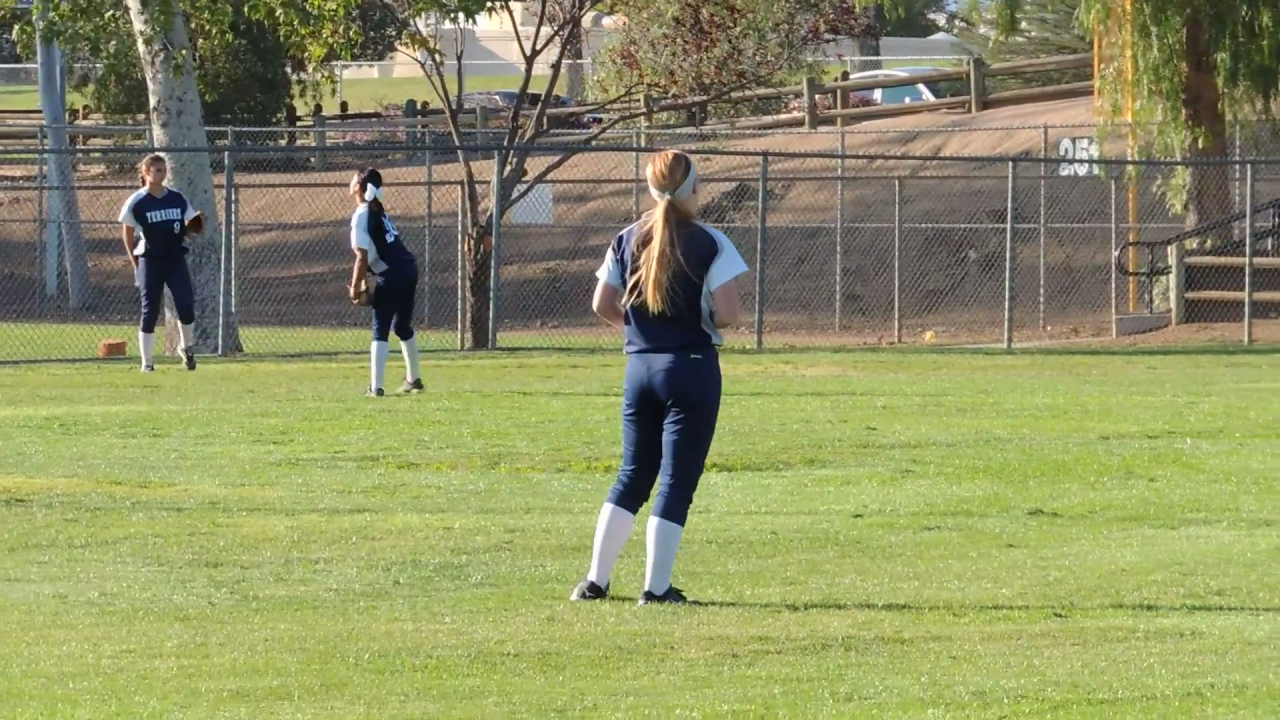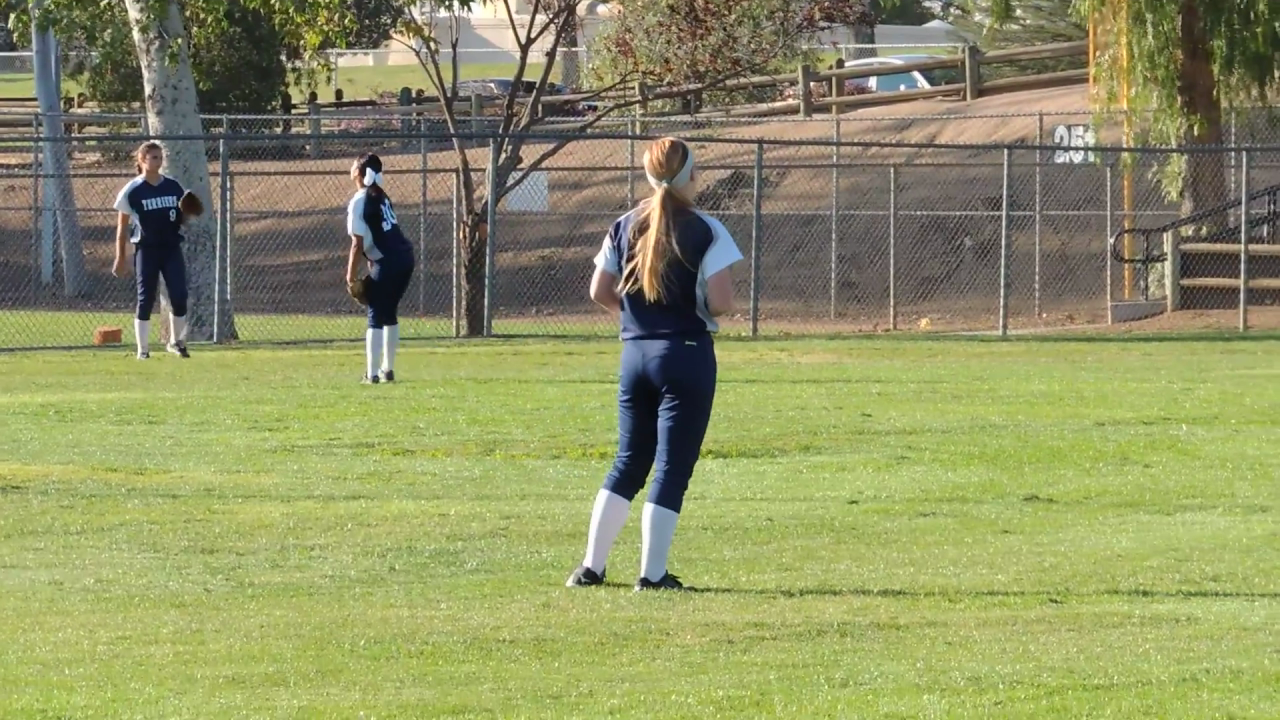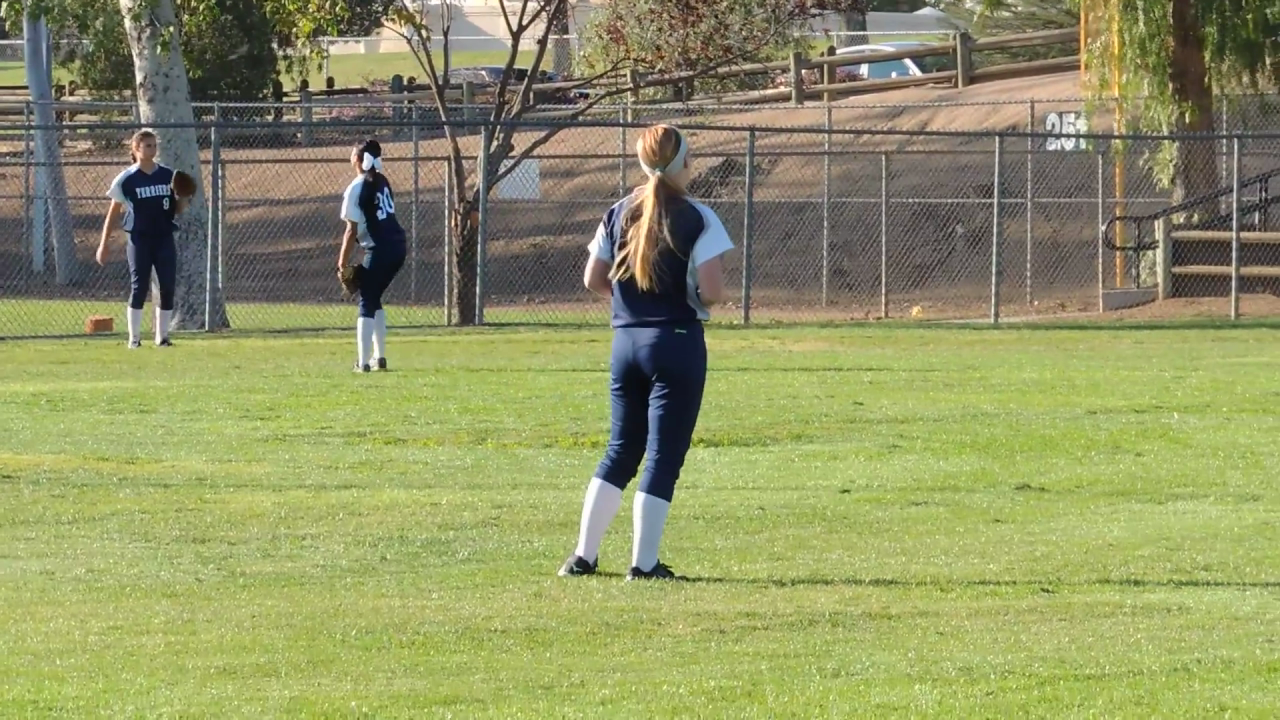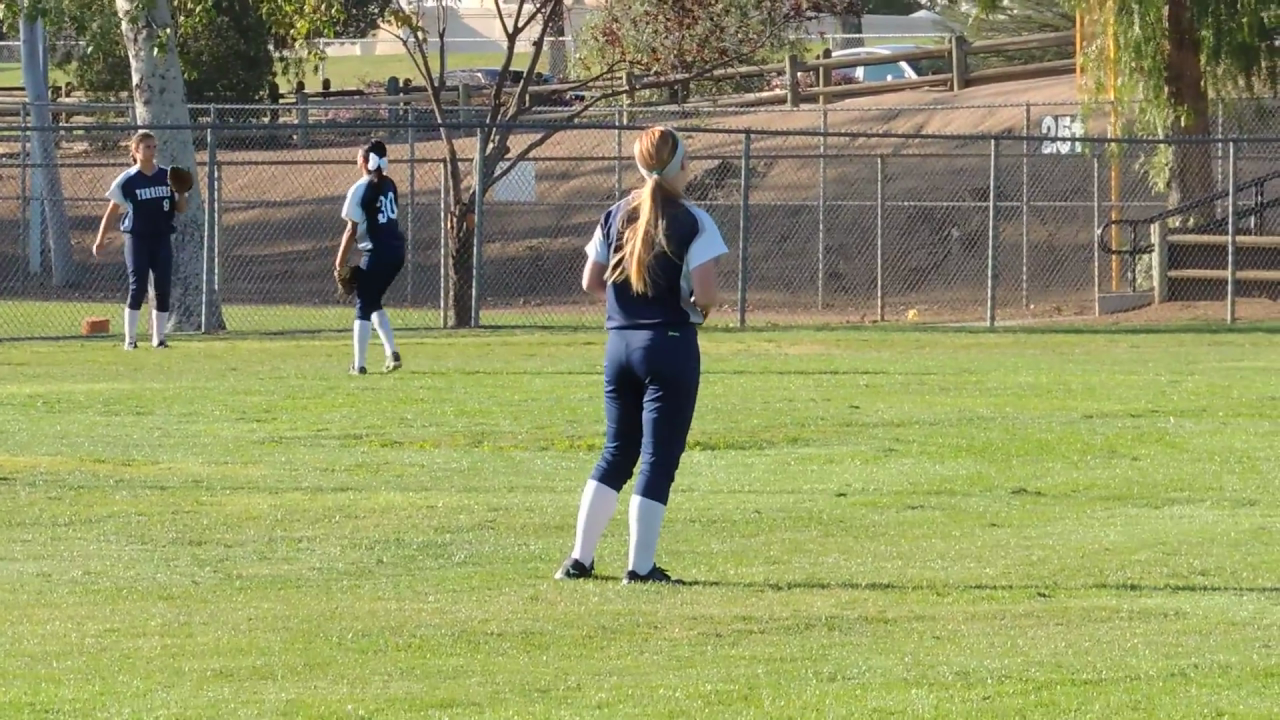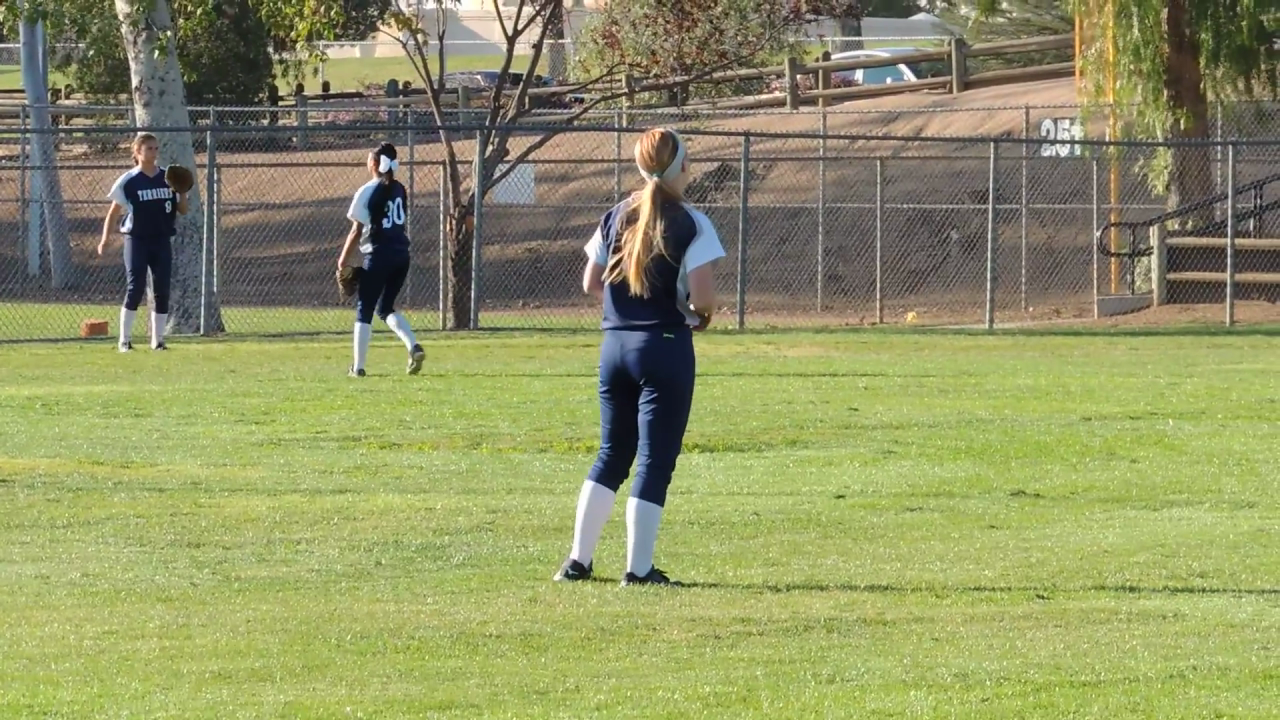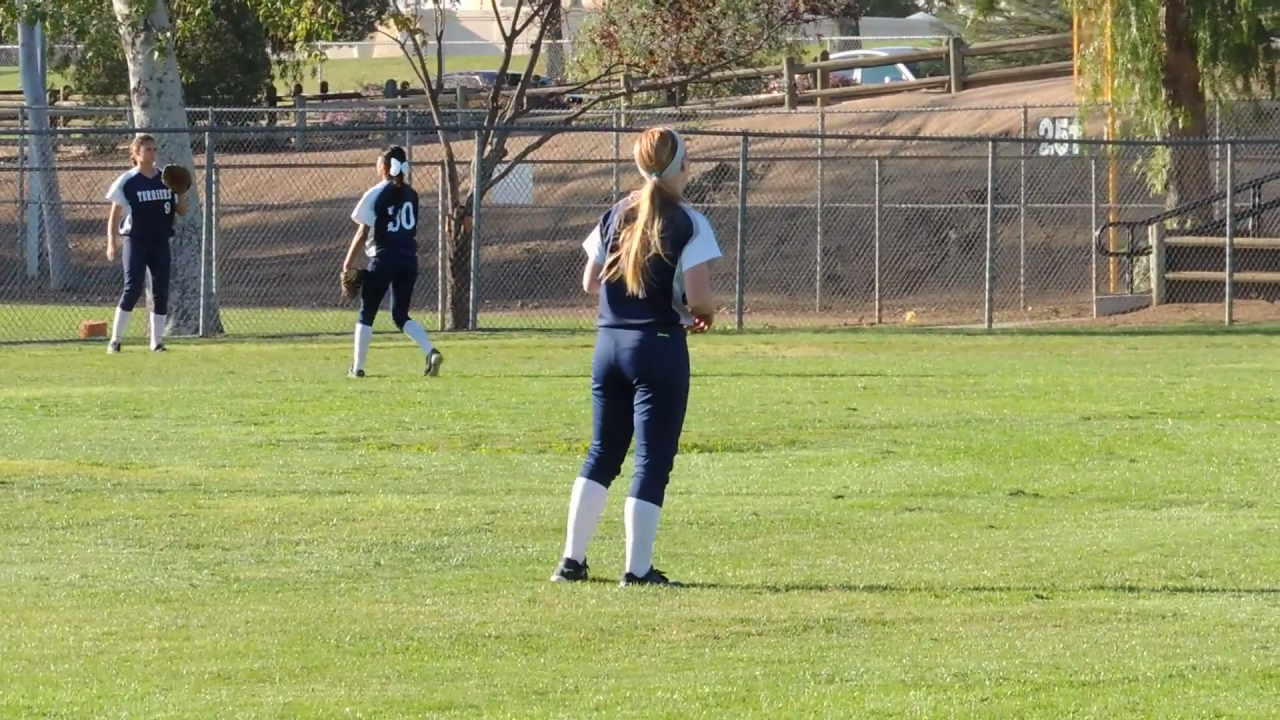
dt=0.1s
person 1, frame 1
left shoulder: (628, 239)
right shoulder: (709, 242)
left elbow: (602, 304)
right elbow: (728, 313)
right wrist: (701, 321)
left hip: (640, 368)
right hip: (691, 370)
left knee: (632, 475)
right knee: (677, 480)
left ankle: (594, 581)
right ankle: (656, 588)
person 1, frame 2
left shoulder: (626, 226)
right shoulder: (705, 230)
left elbow: (599, 292)
right elbow: (721, 302)
right wrist: (698, 309)
left hip: (635, 354)
right hip: (685, 356)
left knee: (629, 461)
right knee: (672, 467)
left ankle: (590, 566)
right ankle: (652, 574)
person 1, frame 3
left shoulder: (619, 213)
right shoulder: (696, 217)
left elbow: (593, 279)
right elbow: (712, 292)
right wrist: (690, 298)
left hip: (626, 342)
right hip: (676, 345)
left knee: (621, 450)
right knee: (663, 456)
left ankle: (583, 556)
right ankle: (644, 564)
person 1, frame 4
left shoulder: (616, 215)
right shoulder: (692, 221)
left elbow: (591, 282)
right elbow: (705, 294)
right wrist: (694, 302)
left hip: (619, 344)
right hip: (669, 347)
left knee: (617, 452)
right knee: (659, 458)
left ankle: (579, 559)
right ankle: (640, 568)
person 1, frame 5
left shoulder: (616, 216)
right shoulder: (690, 223)
left elbow: (591, 283)
right elbow: (702, 298)
right wrist: (703, 310)
left hip: (615, 345)
right hip: (664, 349)
left knee: (612, 453)
right knee: (655, 460)
left ankle: (578, 560)
right ankle: (639, 570)
person 1, frame 6
left shoulder: (615, 214)
right shoulder: (689, 223)
left elbow: (590, 282)
right elbow: (697, 297)
right wrist: (708, 311)
left hip: (609, 343)
right hip: (658, 348)
left knee: (603, 454)
right knee: (653, 460)
left ankle: (571, 559)
right ankle: (638, 570)
person 2, frame 1
left shoulder: (361, 217)
right shoulder: (377, 209)
left elbow: (362, 259)
left wrist: (355, 288)
right wrist: (367, 280)
left hip: (391, 275)
right hip: (407, 269)
left knee: (380, 330)
right knee: (402, 326)
left ankle: (377, 387)
right ankle: (414, 379)
person 2, frame 2
left shoulder: (358, 203)
right shoulder: (380, 195)
left elbow: (358, 244)
left wrist: (351, 274)
right wrist: (373, 261)
left hip: (387, 263)
right hip: (406, 257)
left knee: (376, 316)
right knee: (389, 314)
left ankle: (372, 374)
right ankle: (387, 370)
person 2, frame 3
left shoulder: (355, 189)
right shoulder: (382, 181)
left elbow: (352, 230)
left wrist: (343, 260)
left hip: (379, 251)
right hip: (398, 247)
left knee: (366, 305)
right knee: (374, 301)
left ankle: (364, 363)
right ankle: (380, 357)
person 2, frame 4
left shoulder: (359, 190)
right shoulder: (389, 184)
left elbow: (352, 230)
left wrist: (340, 260)
left hip: (376, 253)
right hip: (397, 250)
left knee: (363, 307)
right knee: (374, 304)
left ankle: (359, 365)
right ankle: (392, 352)
person 2, frame 5
left shoulder: (367, 192)
right shoulder: (400, 189)
left elbow: (357, 231)
left wrist: (343, 260)
left hip: (378, 257)
right hip: (402, 256)
left knee: (364, 310)
right knee: (386, 308)
left ankle: (359, 366)
right ankle: (413, 347)
person 2, frame 6
left shoulder: (374, 195)
right shoulder: (411, 195)
left elbow: (363, 234)
left wrist: (348, 262)
left hip: (383, 261)
right hip: (409, 260)
left knee: (366, 314)
right knee: (402, 315)
left ankle: (357, 368)
right ankle: (430, 353)
person 3, frame 1
left shoulder: (178, 198)
right shoulder: (136, 202)
left elbow: (188, 229)
right elbow: (128, 236)
right wrist: (137, 263)
left hip: (176, 259)
right hip: (150, 262)
left knee: (186, 306)
right knee: (150, 312)
left ankle: (187, 346)
right ankle: (147, 362)
person 3, frame 2
left shoulder: (174, 186)
right shoulder: (132, 190)
left elbow: (183, 219)
right elbow: (123, 225)
right wrist: (120, 257)
left hip: (172, 248)
right hip: (146, 249)
left knee: (180, 295)
right knee: (146, 299)
left ankle: (177, 341)
right ankle: (142, 349)
person 3, frame 3
left shoulder: (168, 174)
right shoulder: (126, 179)
left elbow: (179, 208)
right elbow: (113, 213)
left wrist: (183, 196)
right wrist: (103, 244)
left hip: (164, 237)
right hip: (139, 238)
left knee: (168, 288)
right knee: (139, 287)
left ankle: (162, 336)
right ankle: (134, 338)
person 3, frame 4
left shoulder: (167, 175)
right shoulder: (126, 180)
left elbow: (181, 209)
right elbow: (112, 211)
left wrist: (181, 192)
right wrist: (100, 239)
left hip: (162, 239)
right hip: (136, 239)
left knee: (163, 289)
right knee: (137, 288)
left ankle: (159, 338)
right ankle: (130, 339)
person 3, frame 5
left shoulder: (169, 177)
right shoulder: (128, 181)
left elbow: (183, 210)
right elbow: (114, 212)
left wrist: (182, 192)
right wrist: (105, 239)
left hip: (162, 241)
right hip: (136, 240)
left knee: (162, 291)
right knee: (135, 289)
left ankle: (158, 340)
right ankle: (124, 340)
person 3, frame 6
left shoulder: (166, 180)
right shoulder: (126, 182)
left elbow: (182, 211)
right elbow: (115, 214)
left wrist: (180, 192)
right wrist: (112, 243)
left hip: (161, 243)
right hip: (135, 242)
left knee: (162, 292)
right knee: (132, 289)
left ankle: (157, 341)
right ankle: (115, 340)
